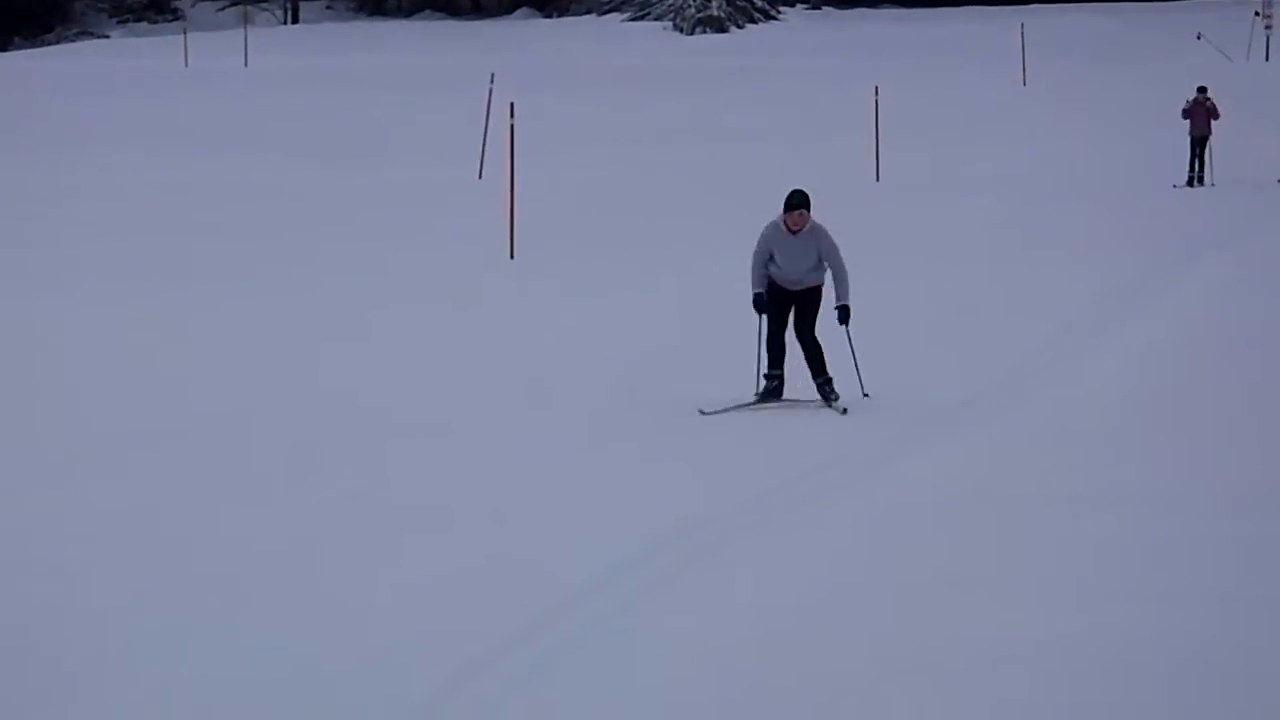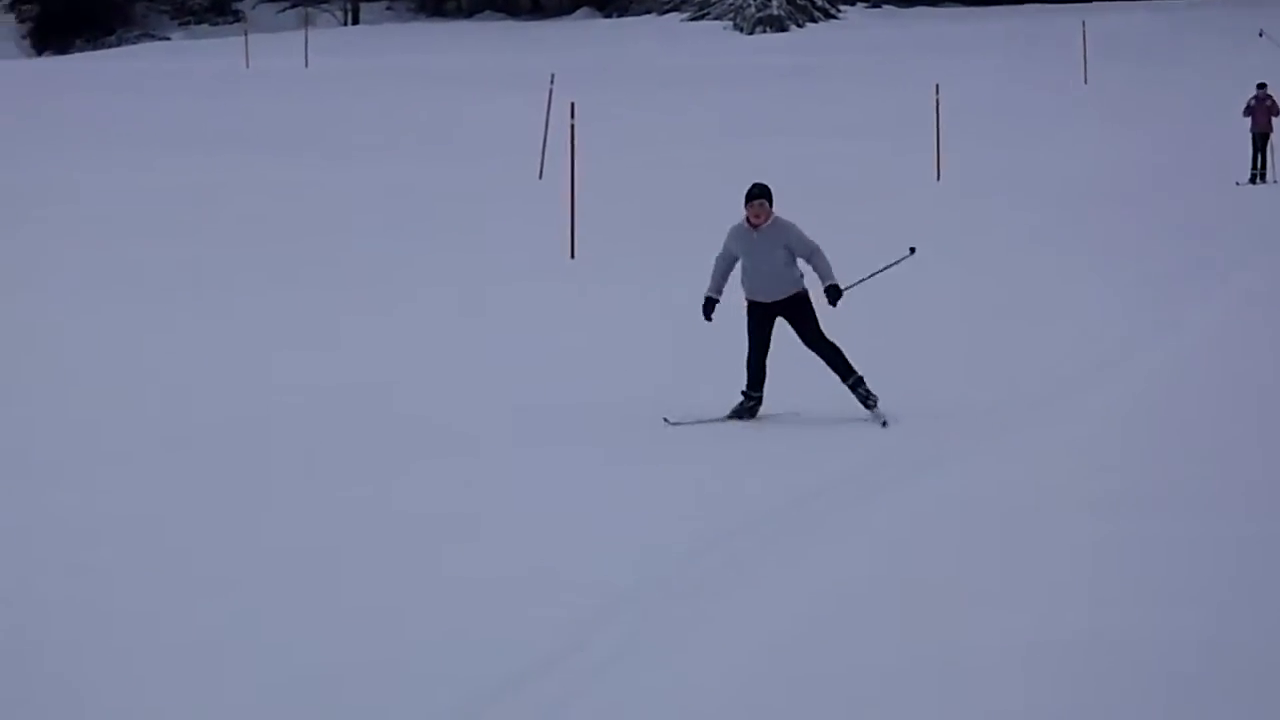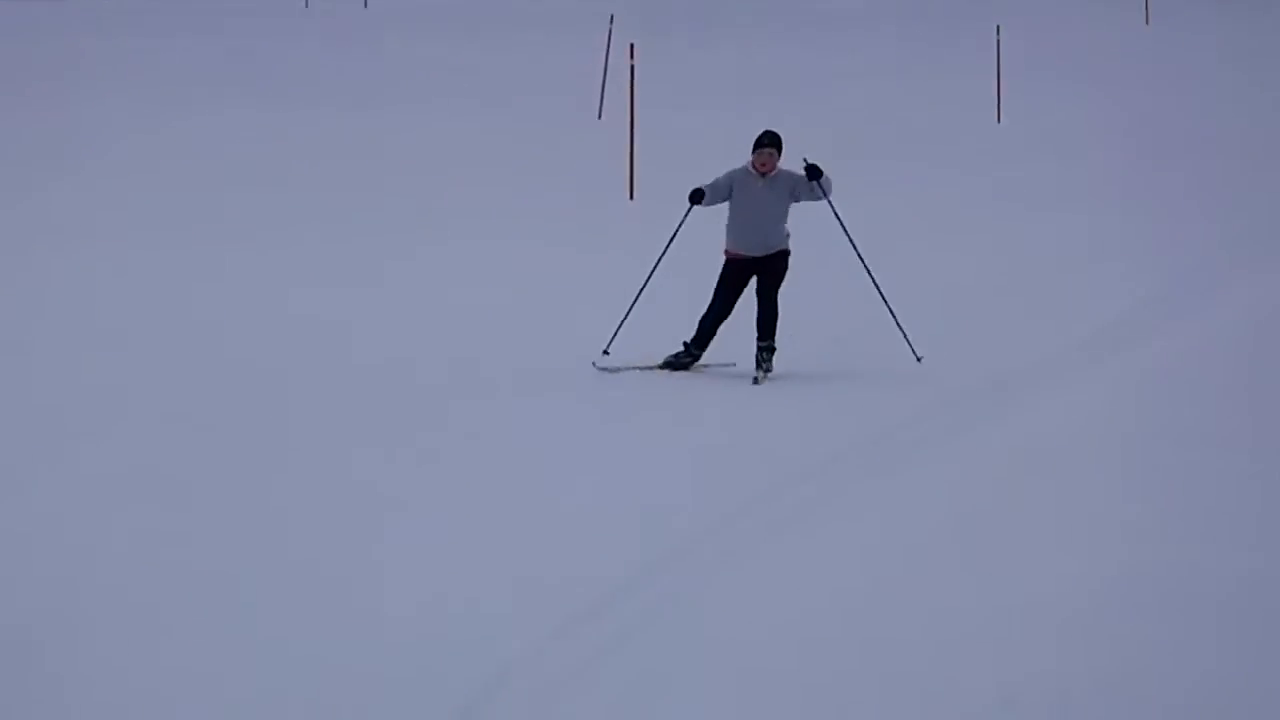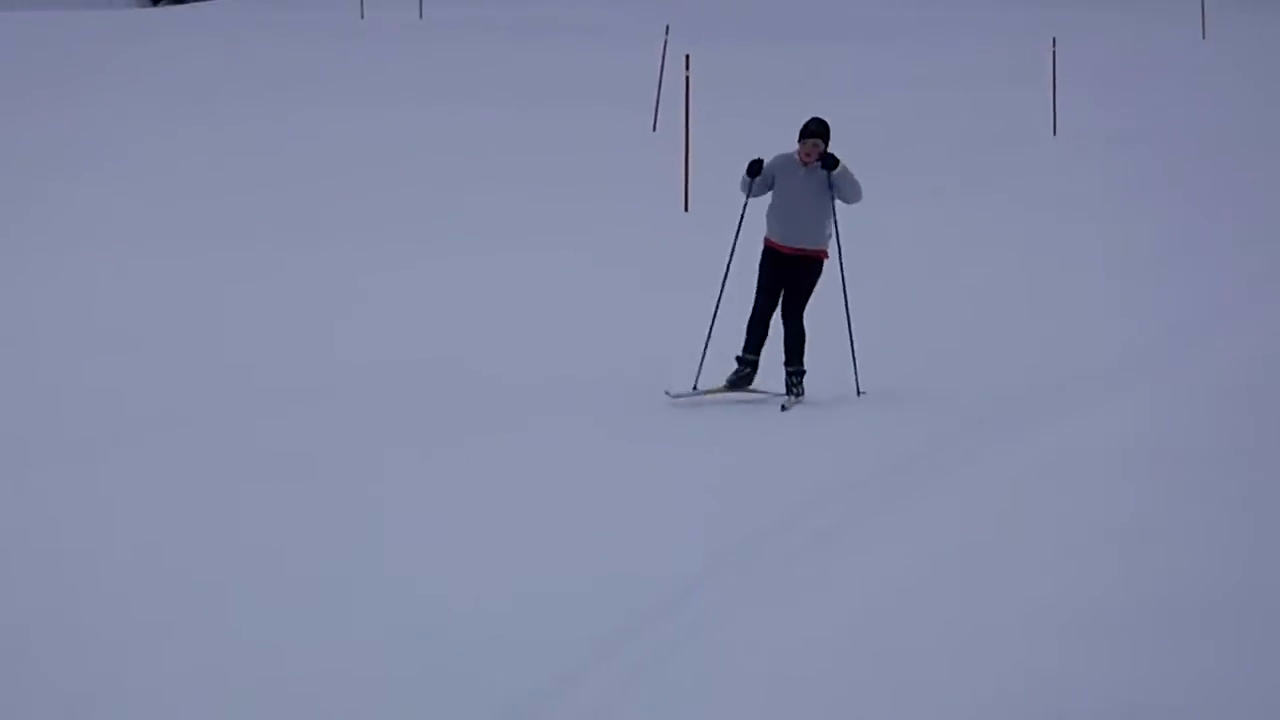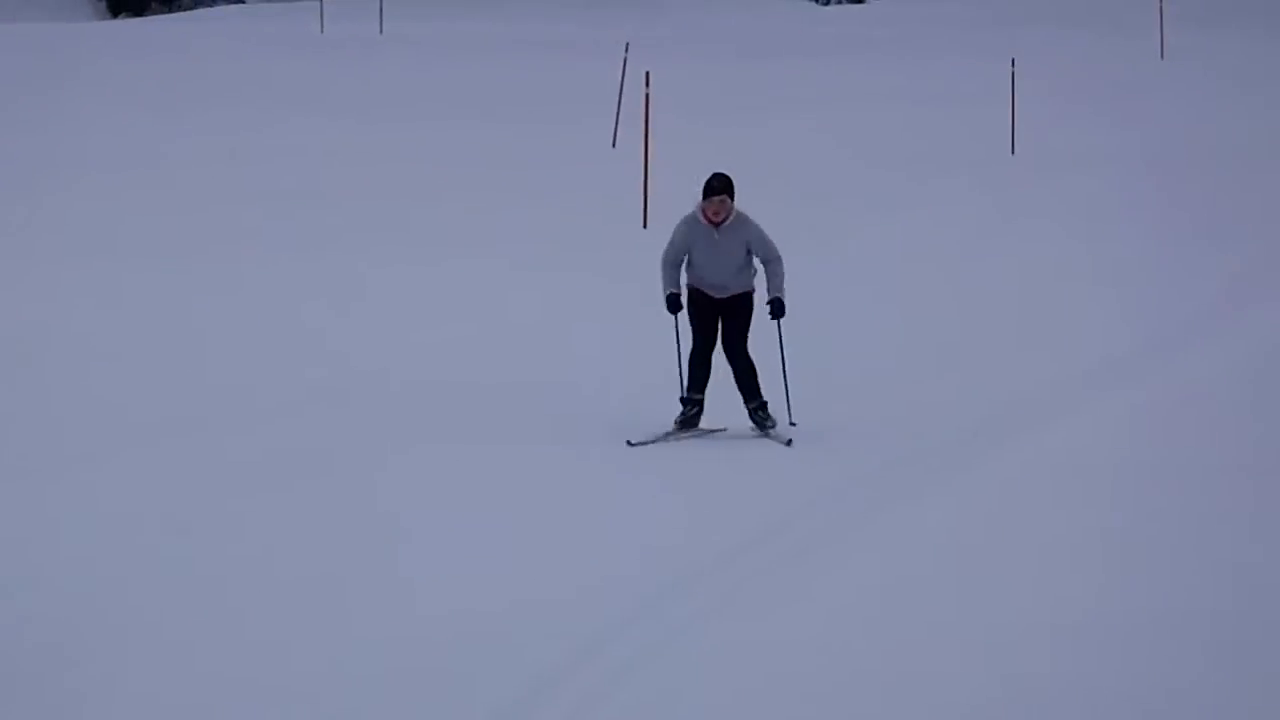
dt=0.4s
person 1, frame 1
left shoulder: (819, 234)
right shoulder: (772, 231)
left elbow: (837, 266)
right elbow: (759, 261)
left wrist: (843, 302)
right wrist: (757, 291)
left hip: (809, 288)
right hip: (777, 287)
left knee: (805, 334)
right knee: (775, 330)
left ankle: (824, 384)
right ankle: (774, 382)
person 1, frame 2
left shoulder: (786, 228)
right shoulder: (736, 233)
left elbow: (812, 252)
right elbow: (724, 261)
left wrist: (829, 283)
right wrist: (712, 294)
left hip: (793, 295)
right hip: (757, 302)
left knee: (816, 341)
right knee: (757, 351)
left ankle: (856, 385)
right ankle: (753, 399)
person 1, frame 3
left shoulder: (789, 181)
right shoulder: (738, 177)
left elbow: (823, 191)
right elbow: (713, 193)
left wrist: (817, 177)
right wrist: (700, 194)
left hip: (775, 254)
right hip: (738, 255)
left knee: (766, 296)
right knee: (719, 307)
left ankle: (765, 352)
right ankle: (691, 351)
person 1, frame 4
left shoulder: (832, 170)
right shoulder: (780, 164)
left elbow: (853, 196)
right elbow: (750, 192)
left wrist: (835, 168)
right wrist: (751, 175)
left hip: (810, 255)
right hip: (775, 250)
left knee: (792, 313)
right knee: (763, 306)
left ankle: (794, 373)
right ankle: (747, 365)
person 1, frame 5
left shoulder: (745, 226)
right shoulder: (687, 226)
left elbow: (772, 259)
right elbow: (670, 260)
left wrist: (776, 295)
right wrist: (670, 292)
left hip: (737, 295)
right hip: (701, 293)
left knee: (736, 351)
right knee: (702, 346)
left ankle: (758, 409)
right ankle: (692, 407)
